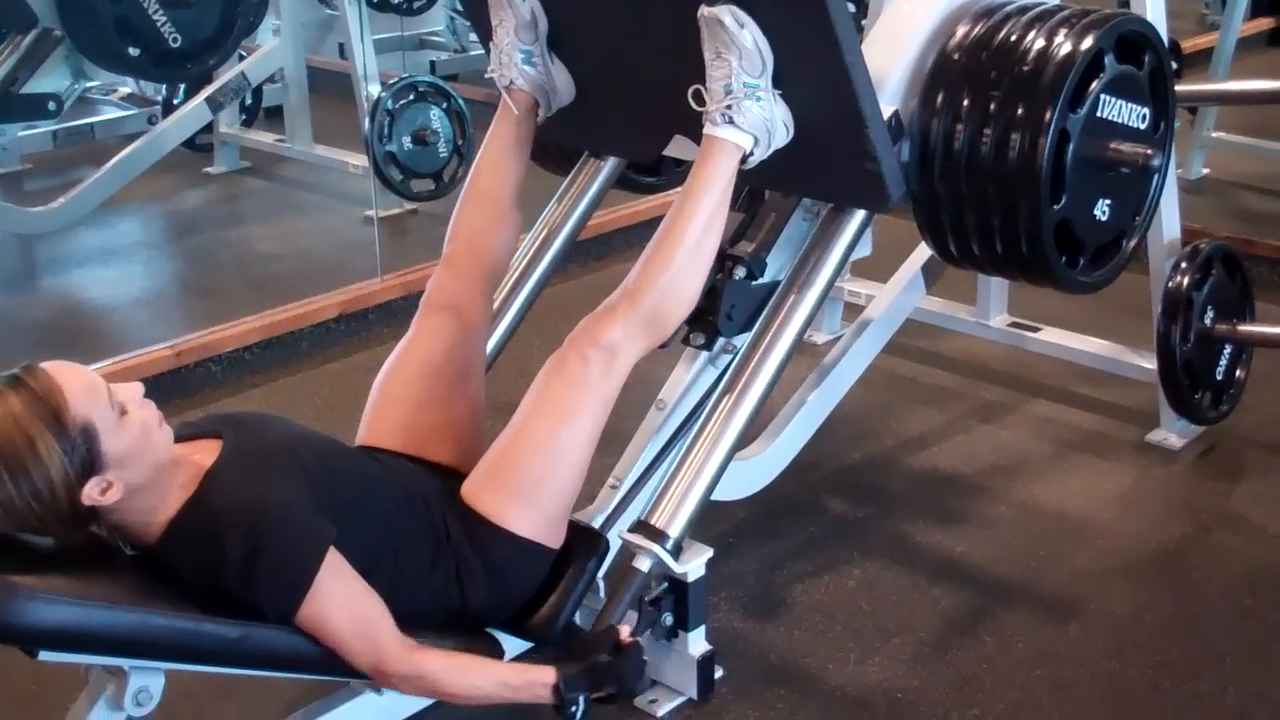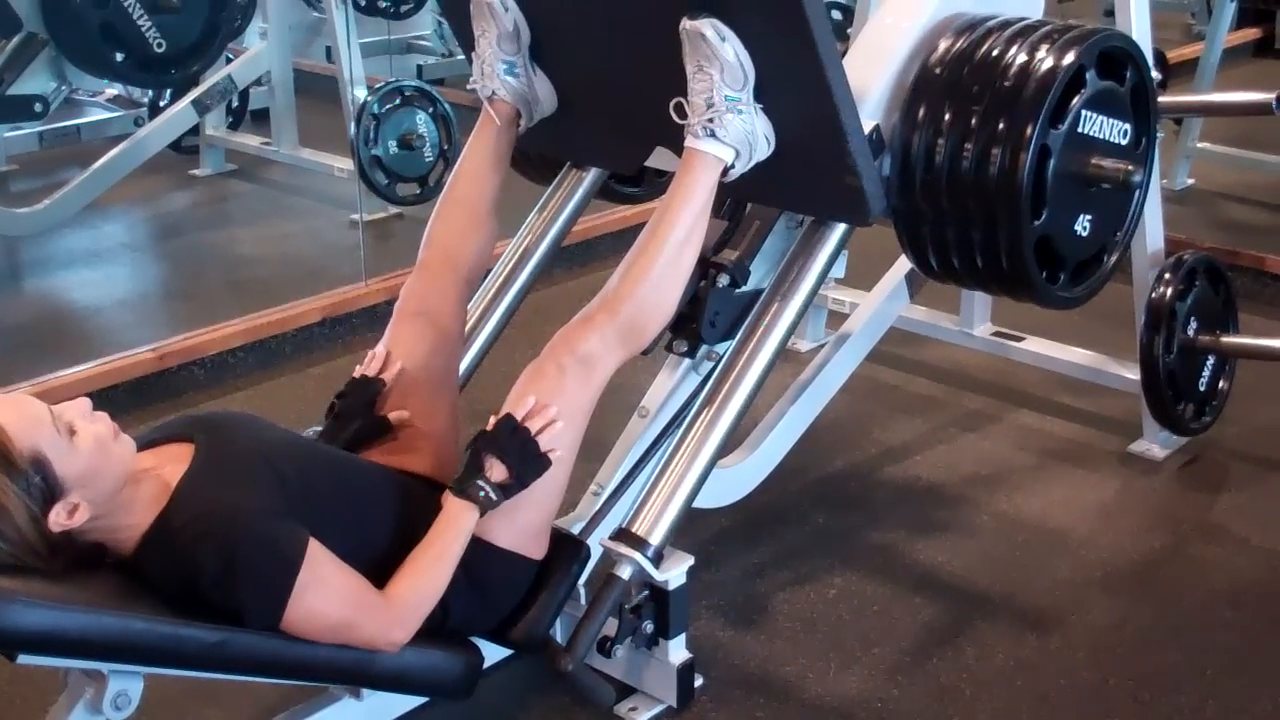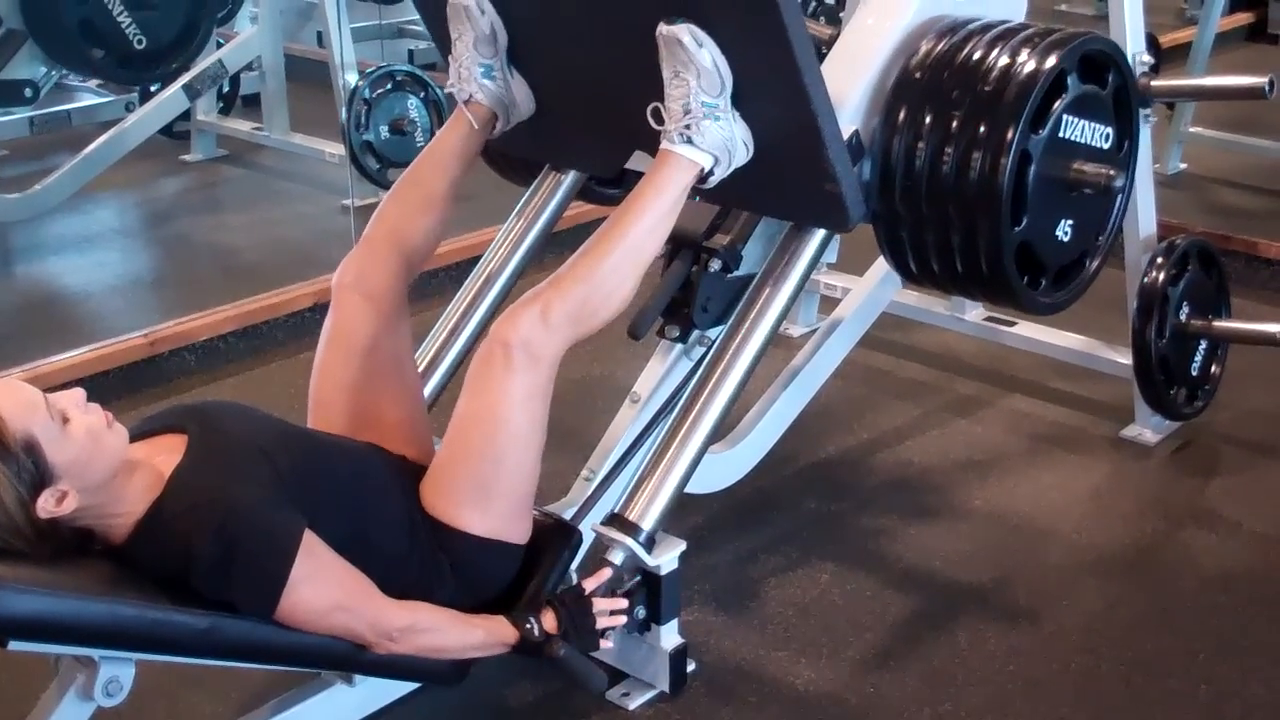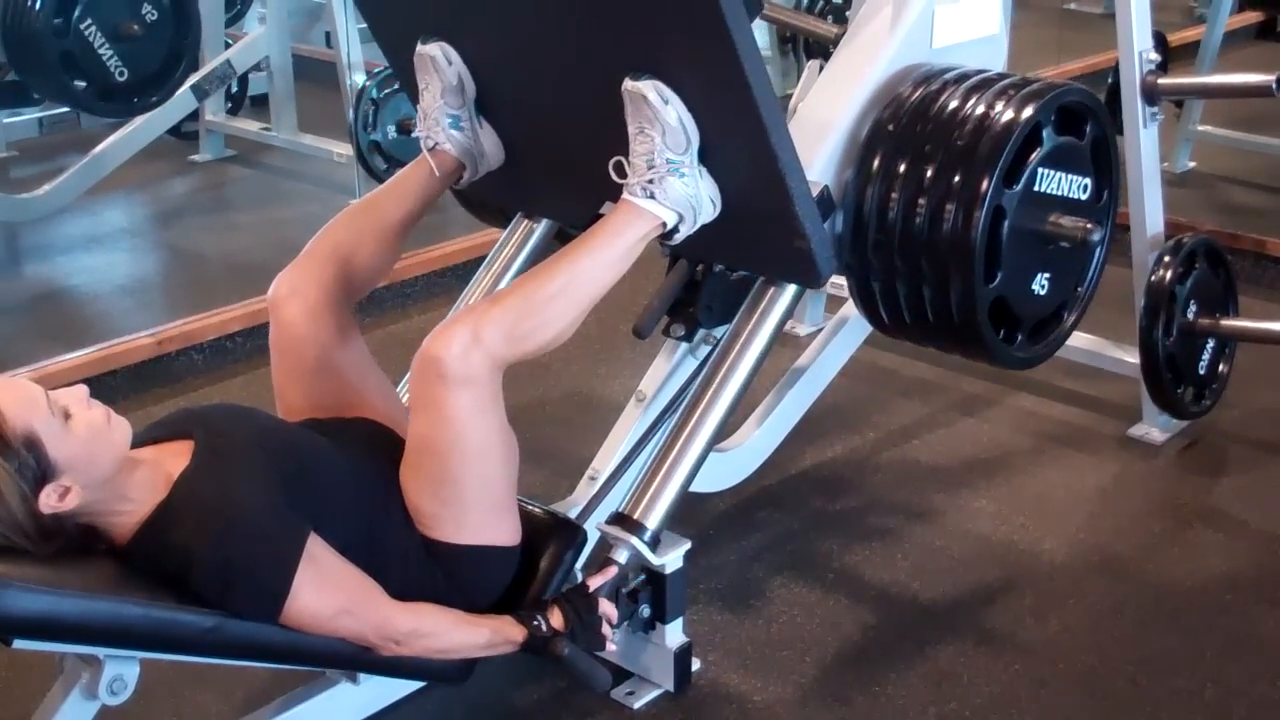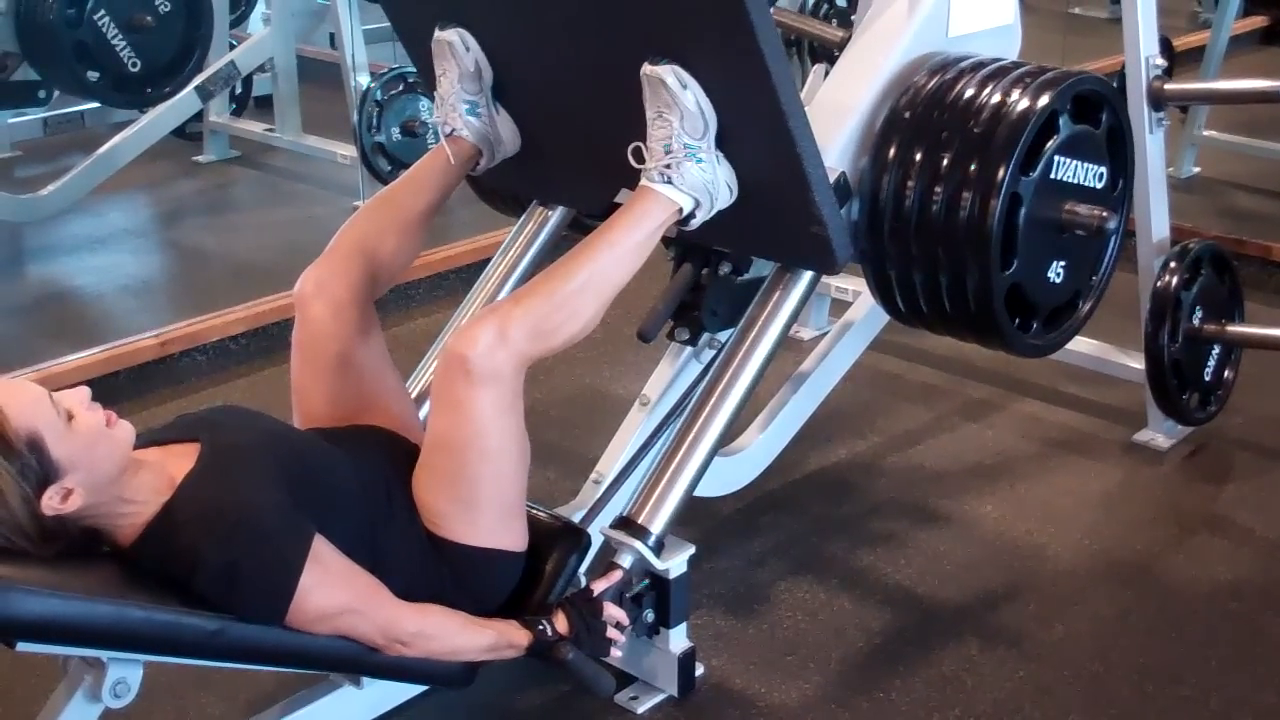
dt=1s
person 1, frame 1
left shoulder: (160, 477)
right shoulder: (251, 526)
right elbow: (398, 664)
right wrist: (573, 680)
left hip: (406, 488)
right hip: (476, 557)
left knee: (457, 295)
right knee: (606, 341)
left ankle: (523, 94)
right ankle: (733, 132)
person 1, frame 2
left shoulder: (137, 472)
right shoulder: (219, 537)
right elbow: (386, 624)
left wrist: (340, 430)
right wrist: (481, 493)
left hip: (390, 501)
right hip: (459, 573)
left knee: (432, 295)
right knee: (583, 349)
left ankle: (506, 101)
right ankle: (714, 142)
person 1, frame 3
left shoulder: (131, 461)
right shoulder: (215, 526)
right elbow: (385, 628)
right wrist: (541, 628)
left hip: (377, 484)
right hip: (444, 558)
left knee: (366, 279)
right knee: (525, 334)
left ankle: (481, 106)
right ankle: (691, 149)
person 1, frame 4
left shoulder: (131, 469)
right shoulder: (221, 531)
right elbow: (387, 631)
right wrist: (545, 628)
left hip: (369, 470)
right hip: (443, 561)
left knee: (303, 294)
right knee: (458, 350)
left ankle: (451, 151)
right ankle: (657, 202)
person 1, frame 5
left shoulder: (135, 470)
right shoulder: (223, 534)
right elbow: (393, 631)
right wrist: (552, 633)
left hip: (372, 469)
right hip: (444, 561)
left knee: (328, 290)
right knee: (481, 350)
left ankle: (466, 139)
right ankle: (672, 190)
